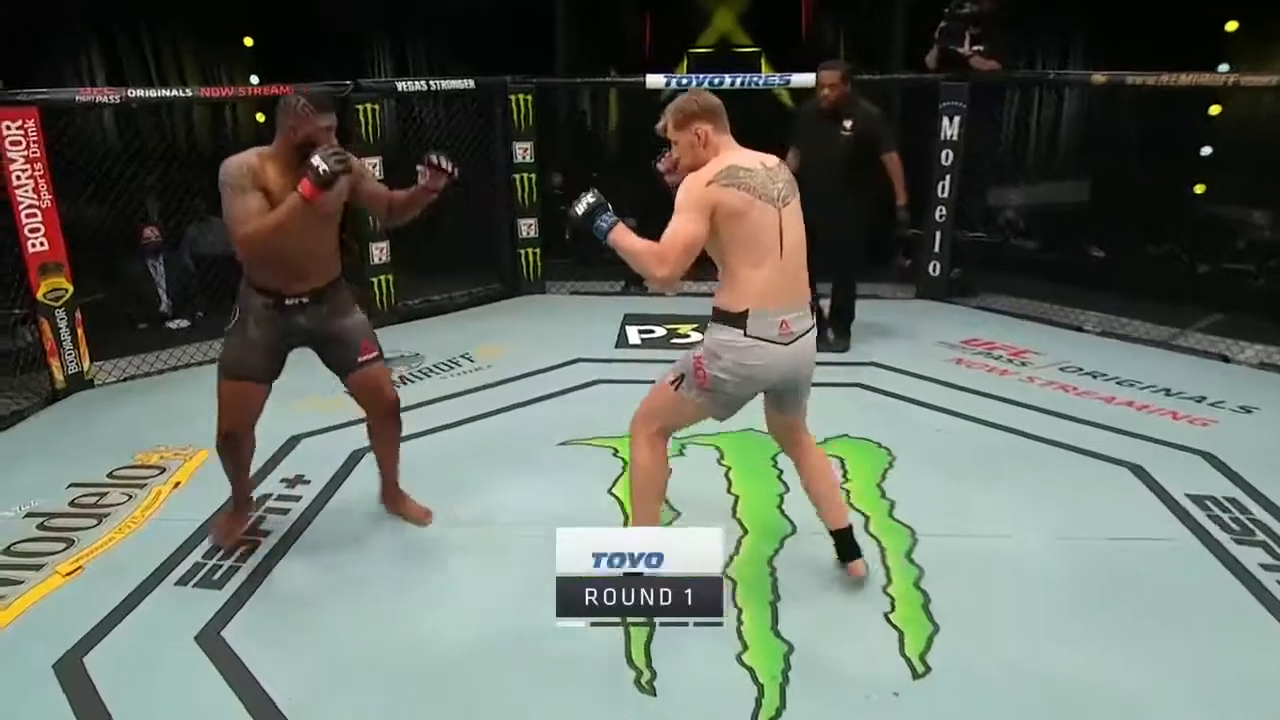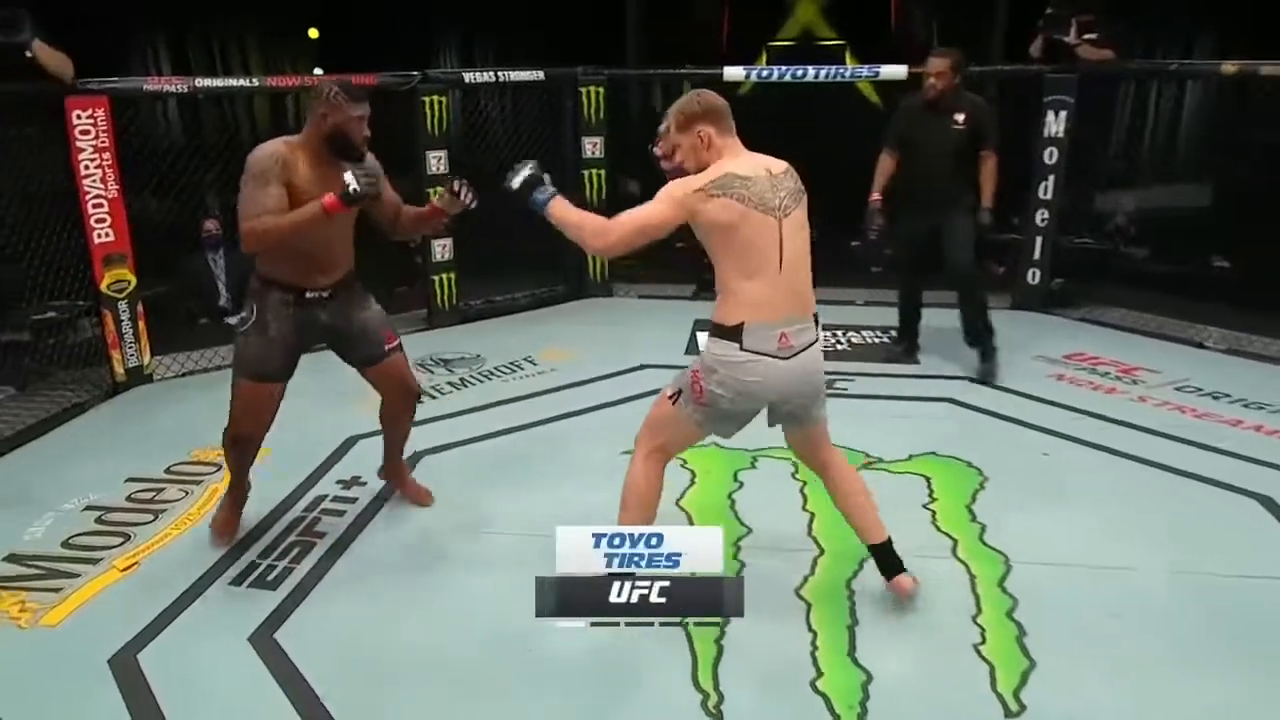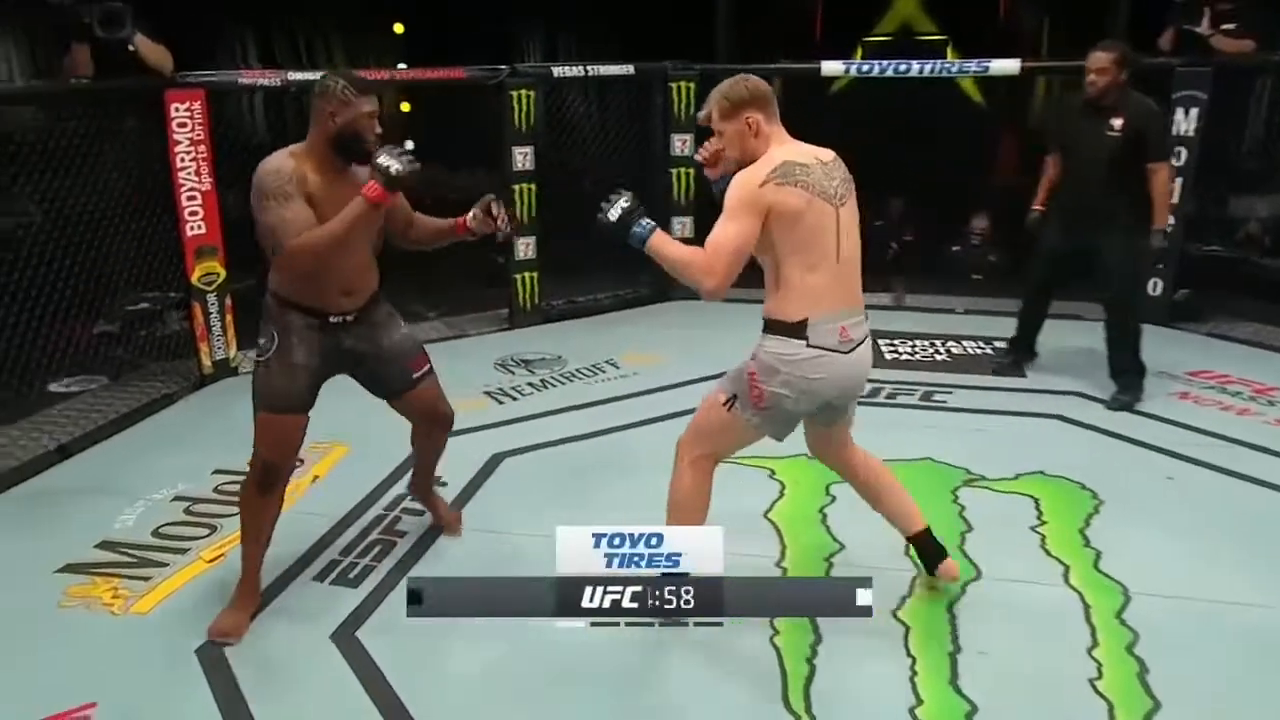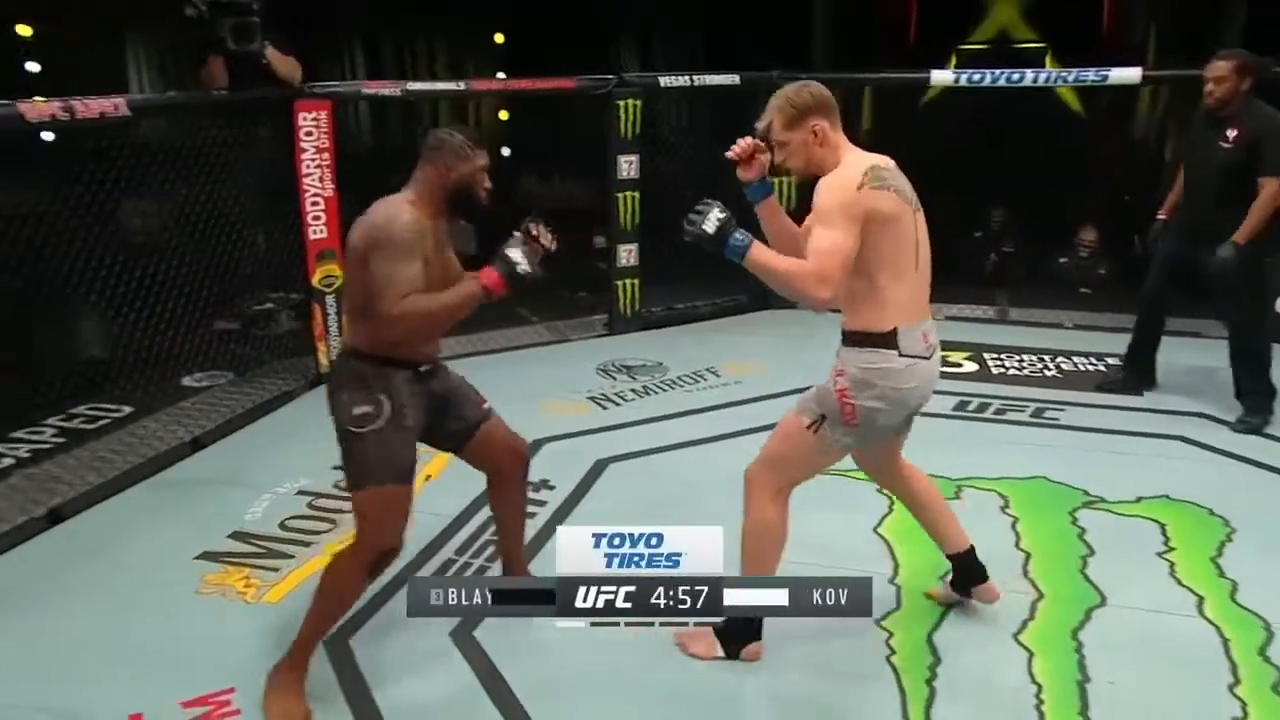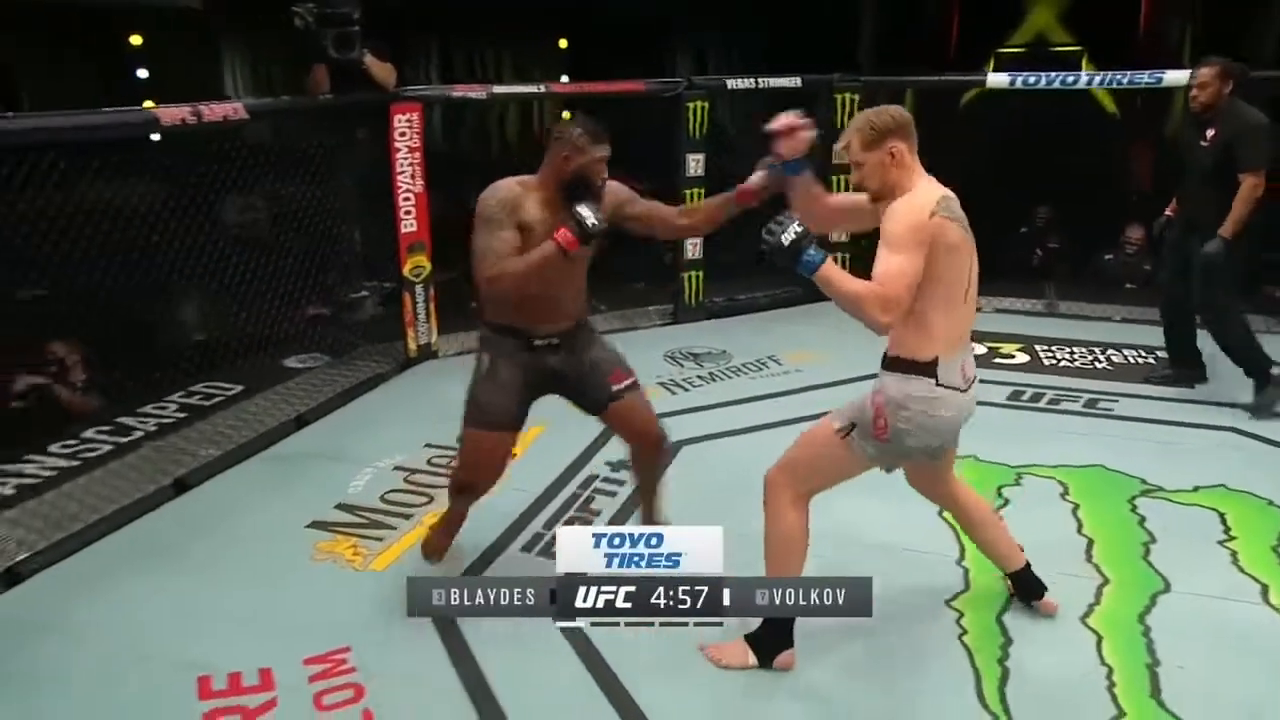
dt=0.4s
person 1, frame 1
left shoulder: (703, 184)
right shoulder: (778, 169)
left elbow: (663, 269)
left wrist: (606, 226)
left hip: (742, 342)
right hip: (797, 336)
left knee: (650, 429)
right knee: (795, 439)
right ankle: (848, 550)
person 1, frame 2
left shoulder: (697, 190)
right shoulder: (786, 174)
left elbow: (606, 239)
left wrist: (543, 196)
left hip: (740, 358)
right hip: (802, 351)
left knee: (652, 446)
right knee: (822, 455)
right ankle: (890, 568)
person 1, frame 3
left shoulder: (758, 180)
right shoulder: (829, 163)
left elbow: (711, 278)
left wrist: (642, 231)
right wrist: (723, 184)
left hip: (795, 356)
right hip: (850, 350)
left knee: (695, 452)
right knee: (838, 451)
right ankle: (931, 551)
person 1, frame 4
left shoulder: (842, 186)
right shoulder: (878, 169)
left elbow: (818, 288)
right elbow: (800, 252)
left wrist: (734, 243)
right wrist: (757, 188)
left hip: (878, 366)
right hip: (913, 356)
left knee: (764, 479)
right knee: (886, 464)
left ankle: (741, 629)
right ankle: (971, 576)
person 1, frame 5
left shoulder: (916, 213)
right shoulder: (919, 195)
left elbow: (880, 316)
right elbow: (821, 213)
left wrist: (807, 259)
right wrist: (793, 162)
left hip: (915, 390)
right hip: (951, 385)
left knee: (784, 484)
right knee: (941, 483)
left ankle: (775, 641)
right ankle: (1028, 588)
person 2, frame 1
left shoulder: (342, 167)
right shoulder: (241, 170)
left elbow: (392, 210)
right elbow: (248, 246)
left wrist: (426, 190)
right wrist: (310, 189)
left hip: (330, 303)
right hip: (266, 309)
left knee: (384, 403)
right knee: (233, 427)
left ankle: (392, 491)
right ankle: (241, 500)
person 2, frame 2
left shoulder: (362, 162)
right shoulder: (270, 160)
left elbow: (400, 224)
right elbow: (255, 236)
left wrist: (442, 209)
right wrist: (334, 201)
left hip: (344, 297)
right hip: (278, 303)
left knee: (404, 389)
right knee: (246, 425)
left ankle: (394, 468)
right ankle: (235, 500)
person 2, frame 3
left shoulder: (367, 166)
right shoulder: (280, 174)
left elbow: (408, 232)
right elbow: (302, 256)
left wrist: (468, 225)
right wrist: (375, 194)
left hip: (369, 318)
right hip: (299, 328)
left knee: (435, 416)
right knee: (271, 464)
left ankle: (422, 486)
right ankle: (249, 586)
person 2, frame 4
left shoulder: (434, 221)
right shoulder: (398, 223)
left elbow: (453, 293)
right elbow: (400, 321)
left wrist: (515, 264)
right wrist: (493, 279)
left hip: (426, 375)
right hip: (373, 384)
left knee: (512, 458)
right knee: (379, 545)
left ankle: (514, 572)
right ankle: (289, 670)
person 2, frame 5
left shoulder: (606, 196)
right shoulder: (503, 201)
left elbow: (679, 224)
right elbow: (492, 286)
left wrist: (749, 191)
right wrist: (567, 238)
left hip: (574, 343)
right hip: (511, 350)
left knee: (648, 437)
right knee: (478, 475)
left ankle: (650, 521)
right ankle: (451, 524)
person 3, frame 1
left shoulder: (868, 116)
right shoulder: (807, 113)
left elbow: (890, 158)
right elbow: (795, 153)
left wrist: (901, 202)
left hip: (849, 208)
right hip: (810, 204)
left knee: (844, 270)
left ankle: (841, 329)
right ankle: (816, 321)
person 3, frame 2
left shoulder: (975, 109)
right shoulder: (909, 109)
left elbow: (987, 158)
right elbow: (890, 154)
left wrist: (986, 205)
right wrist: (876, 196)
left hip: (958, 208)
right hip: (912, 208)
left knee: (965, 270)
right knee: (909, 276)
left ankle: (984, 345)
right ankle: (907, 340)
person 3, frame 3
left shoulder: (1144, 113)
right shoulder: (1074, 109)
left elbow: (1159, 171)
right elbow: (1056, 159)
left wrist: (1158, 226)
right wrist: (1039, 204)
left hip: (1119, 226)
right hip: (1065, 217)
left knee: (1121, 300)
right knee: (1038, 282)
left ankle: (1128, 379)
right ankle: (1020, 349)
person 3, frame 4
right shoulder: (1204, 117)
left wrist: (1237, 243)
right wrist: (1165, 214)
left hip: (1234, 240)
right hip: (1185, 229)
left knee: (1245, 320)
right knee: (1152, 296)
right ankle: (1137, 372)
person 3, frame 5
left shoulder: (1248, 124)
right shoulder: (1198, 121)
left wrist: (1223, 238)
right wrist: (1171, 213)
left hip: (1218, 234)
right hip: (1188, 226)
left knee: (1214, 305)
right knee: (1172, 293)
right ankle: (1184, 365)
